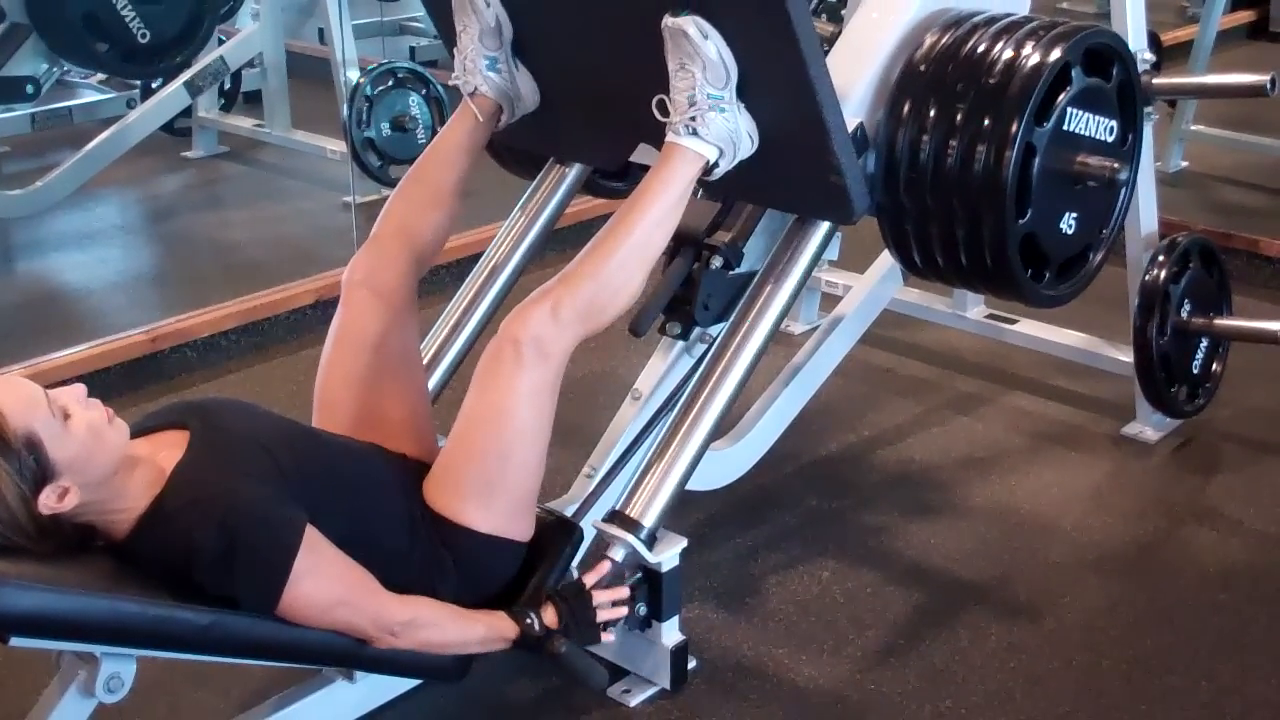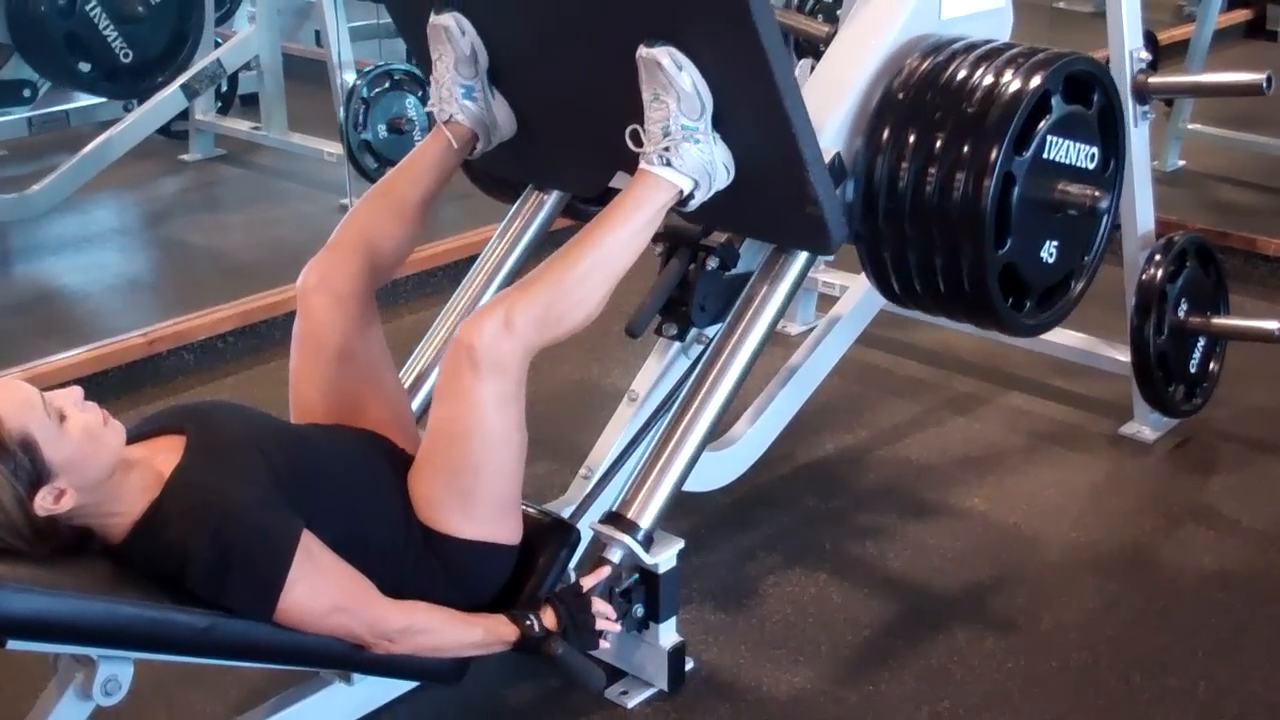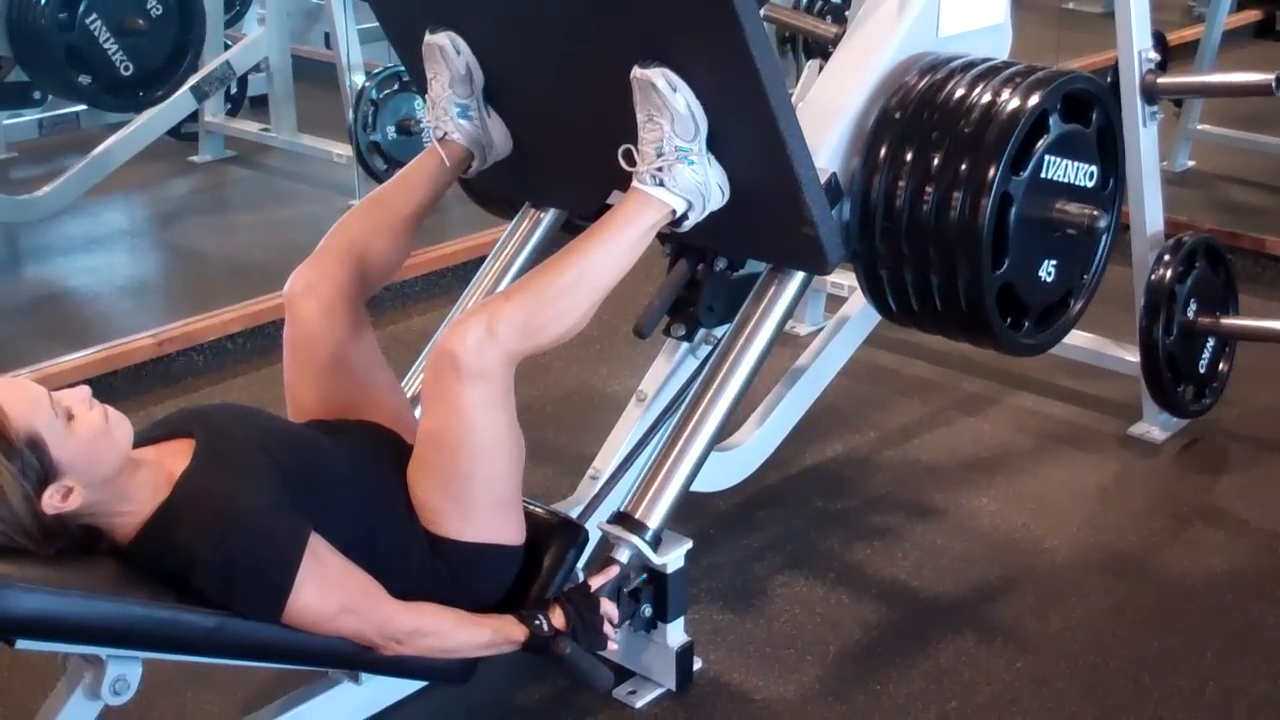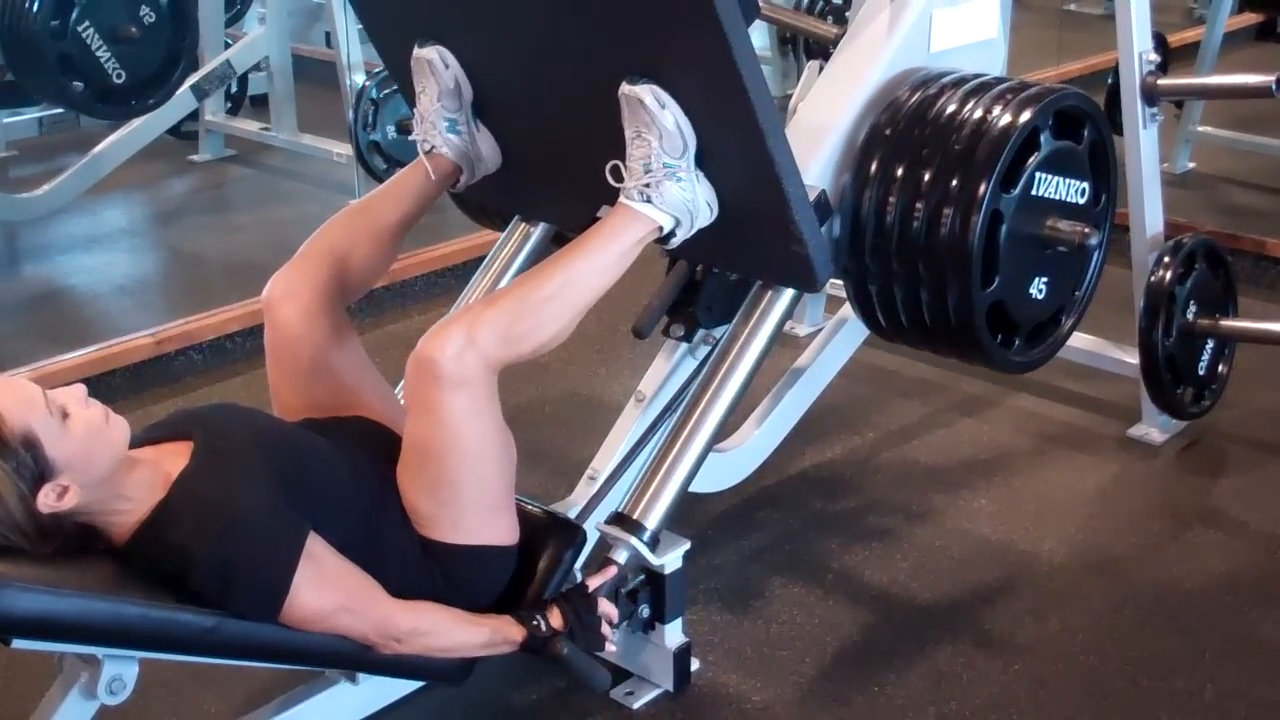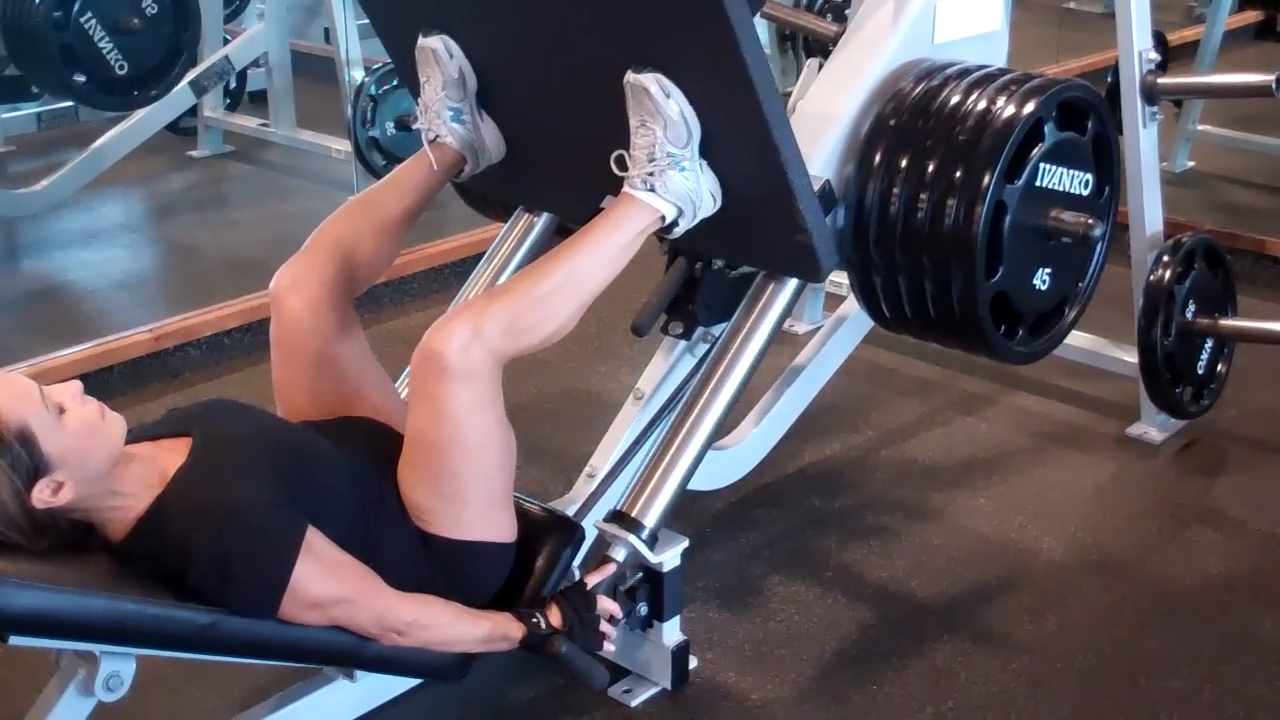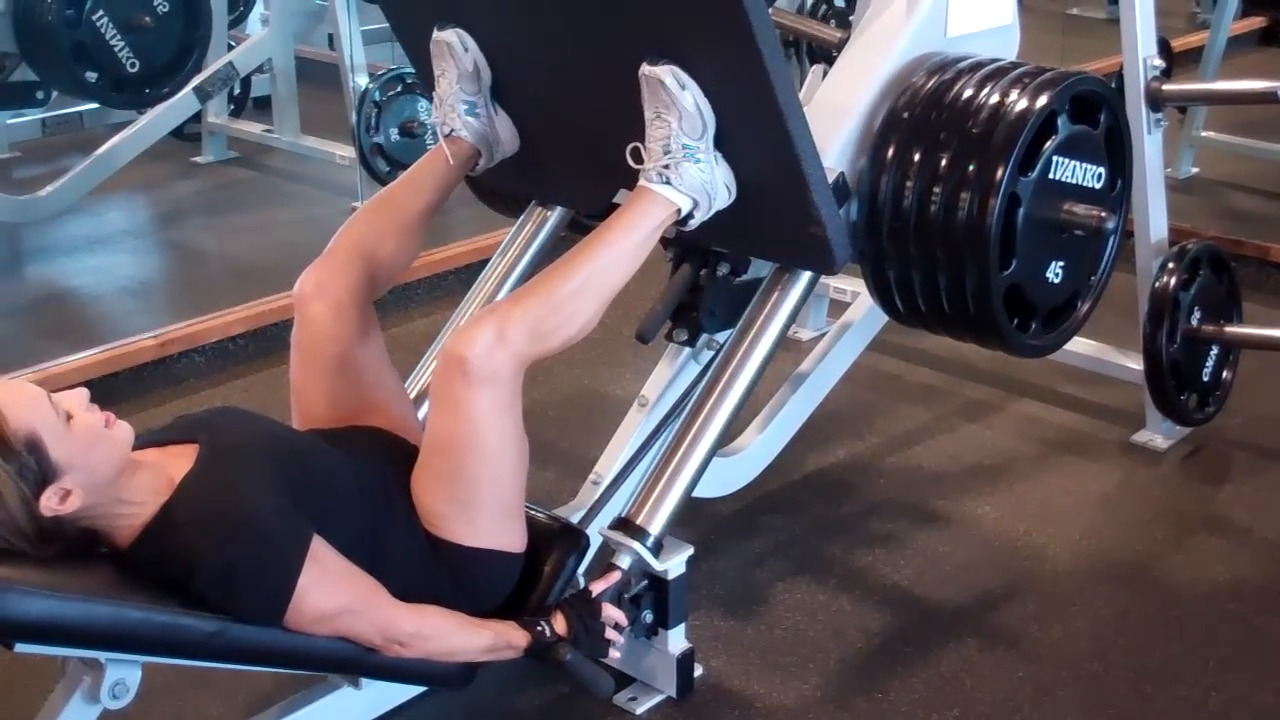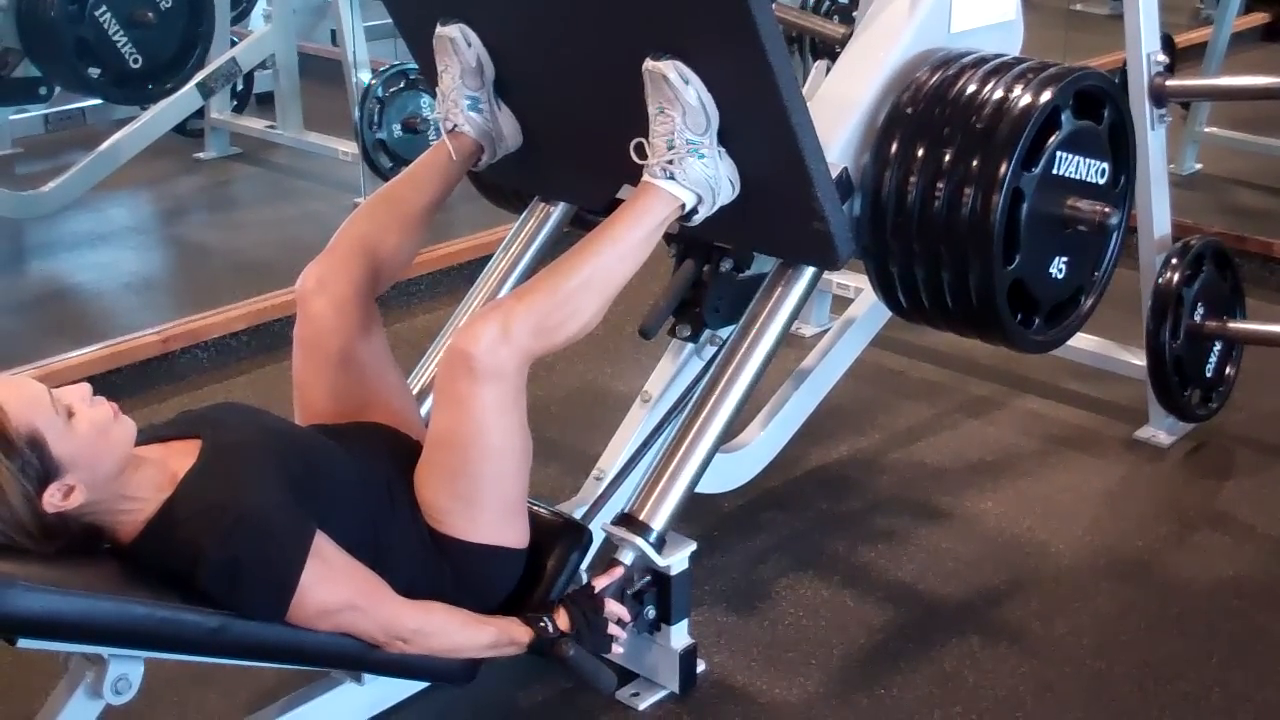
dt=0.4s
person 1, frame 1
left shoulder: (131, 461)
right shoulder: (218, 522)
right elbow: (386, 623)
right wrist: (543, 622)
left hip: (378, 481)
right hip: (446, 553)
left knee: (376, 277)
right knee: (536, 329)
left ankle: (485, 101)
right ankle: (694, 143)
person 1, frame 2
left shoulder: (127, 465)
right shoulder: (212, 528)
right elbow: (383, 627)
right wrist: (539, 626)
left hip: (368, 476)
right hip: (437, 560)
left knee: (329, 283)
right knee: (489, 339)
left ankle: (462, 126)
right ankle: (669, 171)
person 1, frame 3
left shoulder: (134, 469)
right shoulder: (221, 530)
right elbow: (388, 629)
right wrist: (547, 627)
right hip: (448, 560)
left knee: (317, 290)
right knee: (472, 346)
left ankle: (457, 143)
right ankle: (662, 191)
person 1, frame 4
left shoulder: (131, 470)
right shoulder: (220, 531)
right elbow: (388, 627)
right wrist: (544, 628)
right hip: (442, 561)
left knee: (296, 296)
right knee: (452, 352)
left ankle: (447, 157)
right ankle: (652, 207)
person 1, frame 5
left shoulder: (126, 470)
right shoulder: (217, 527)
right elbow: (387, 619)
right wrist: (543, 625)
right hip: (438, 556)
left knee: (303, 288)
right knee: (458, 346)
left ankle: (451, 147)
right ankle: (654, 197)
person 1, frame 6
left shoulder: (133, 472)
right shoulder: (223, 536)
right elbow: (393, 631)
right wrist: (551, 634)
right hip: (444, 564)
left knee: (327, 292)
right knee: (481, 350)
left ankle: (465, 142)
right ankle: (668, 192)
person 1, frame 7
left shoulder: (135, 469)
right shoulder: (227, 532)
right elbow: (395, 627)
right wrist: (553, 630)
right hip: (449, 560)
left knee: (329, 288)
right knee: (487, 346)
left ankle: (468, 137)
right ankle: (672, 188)
